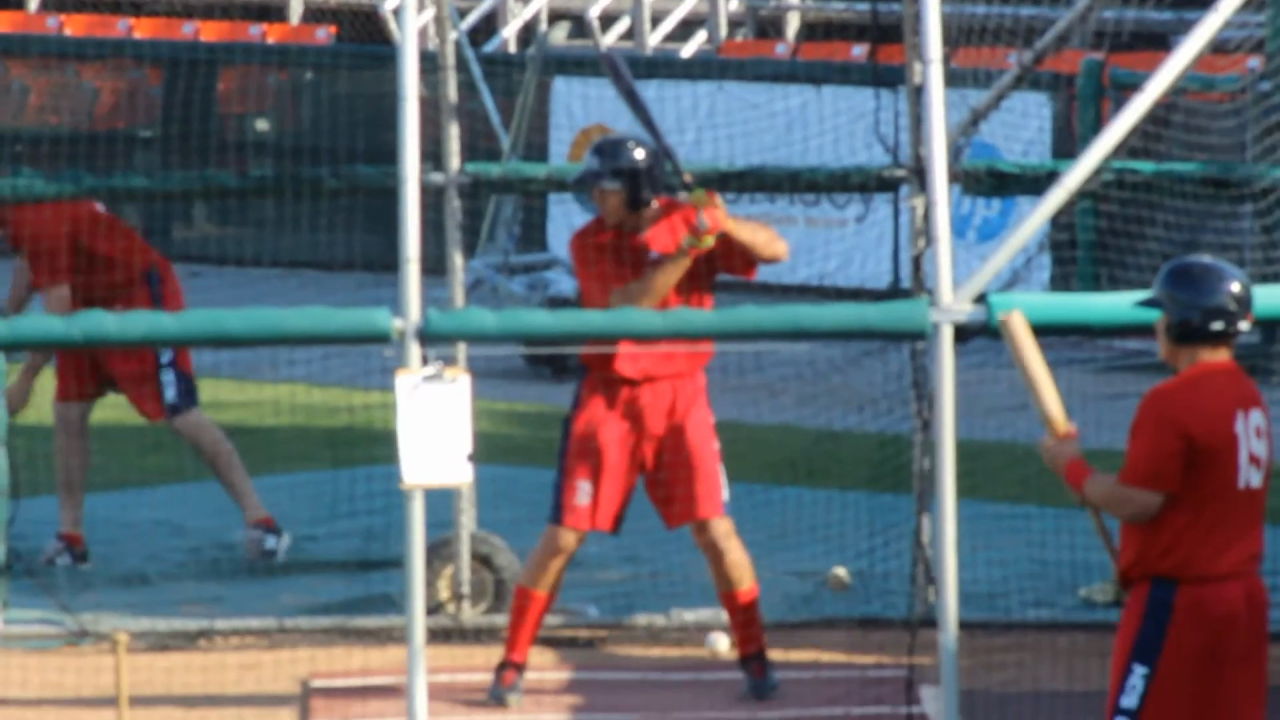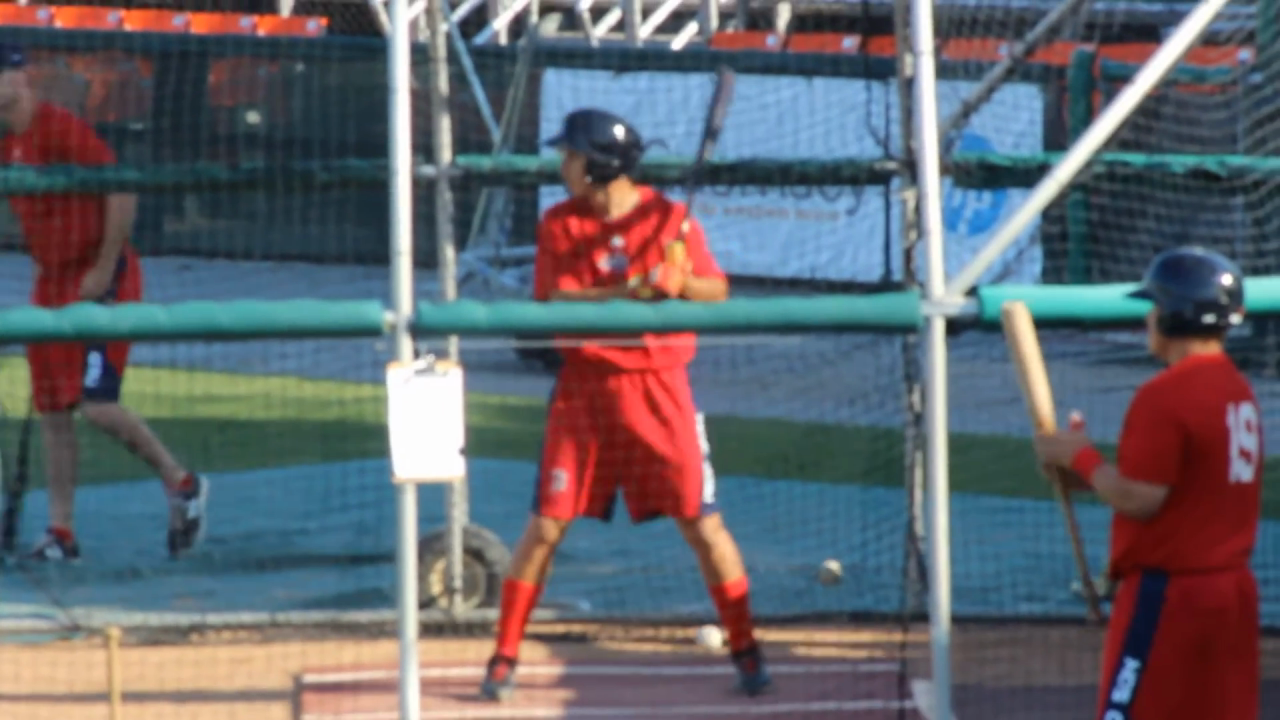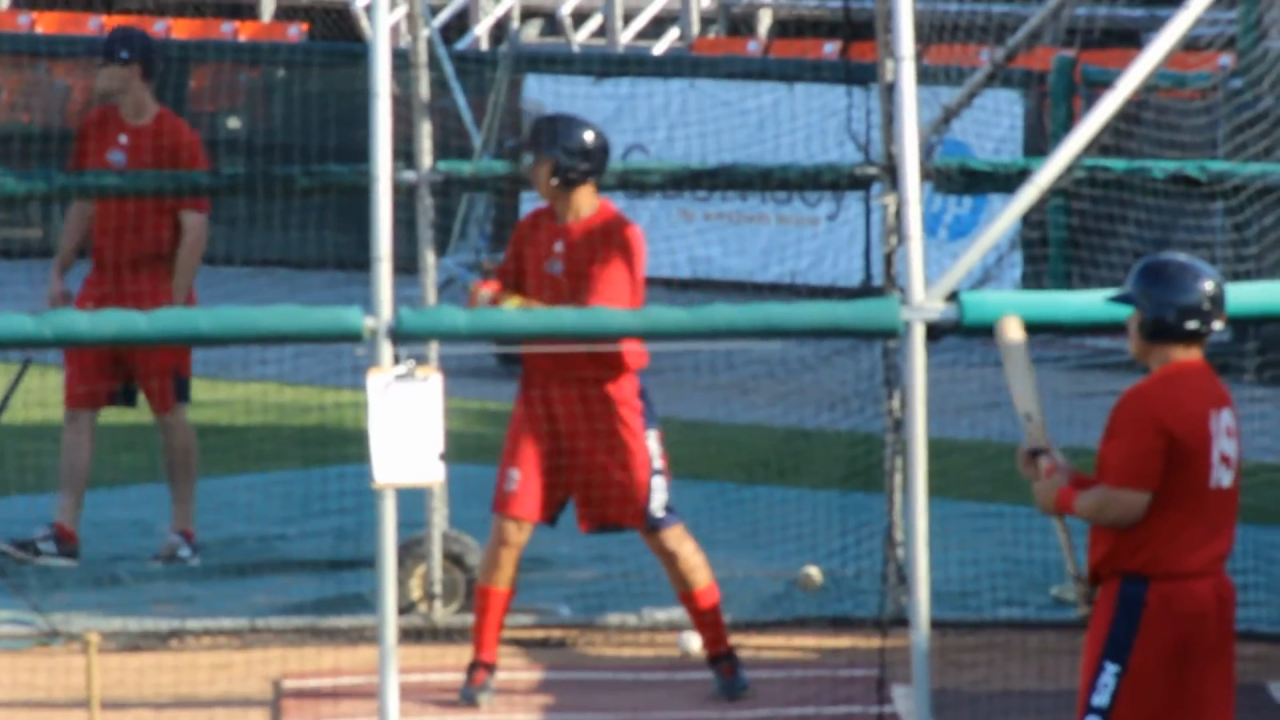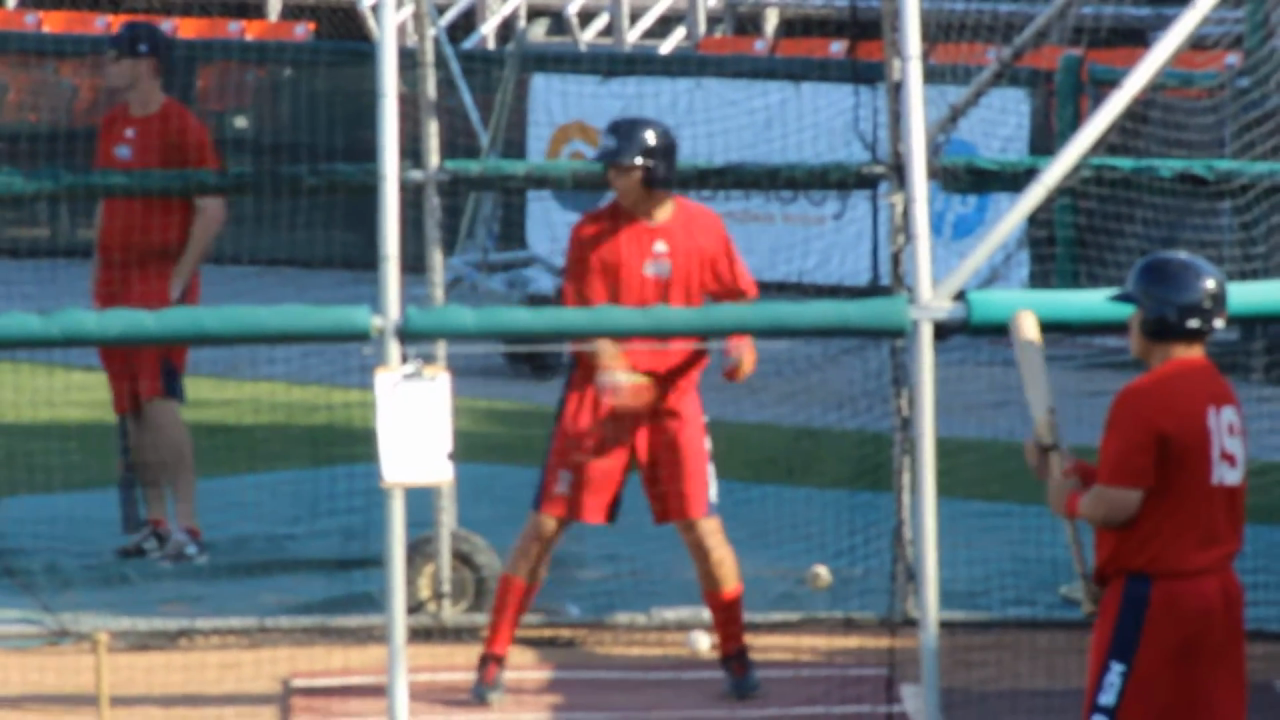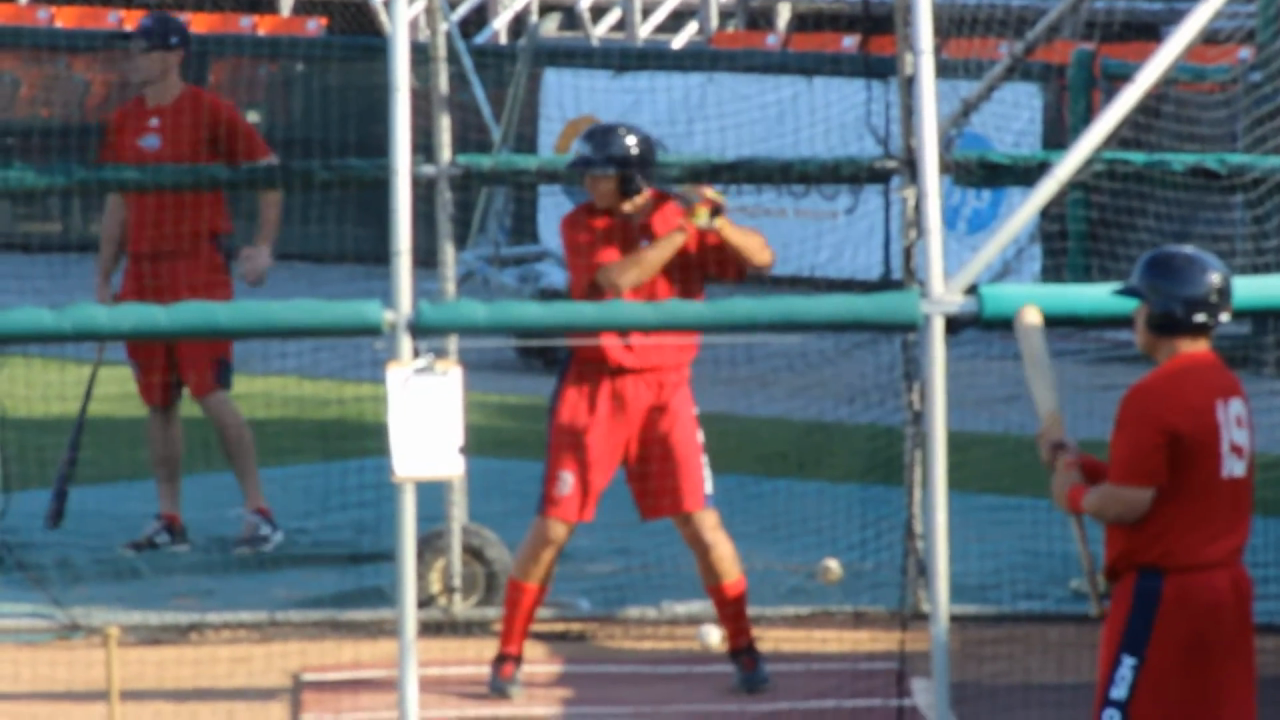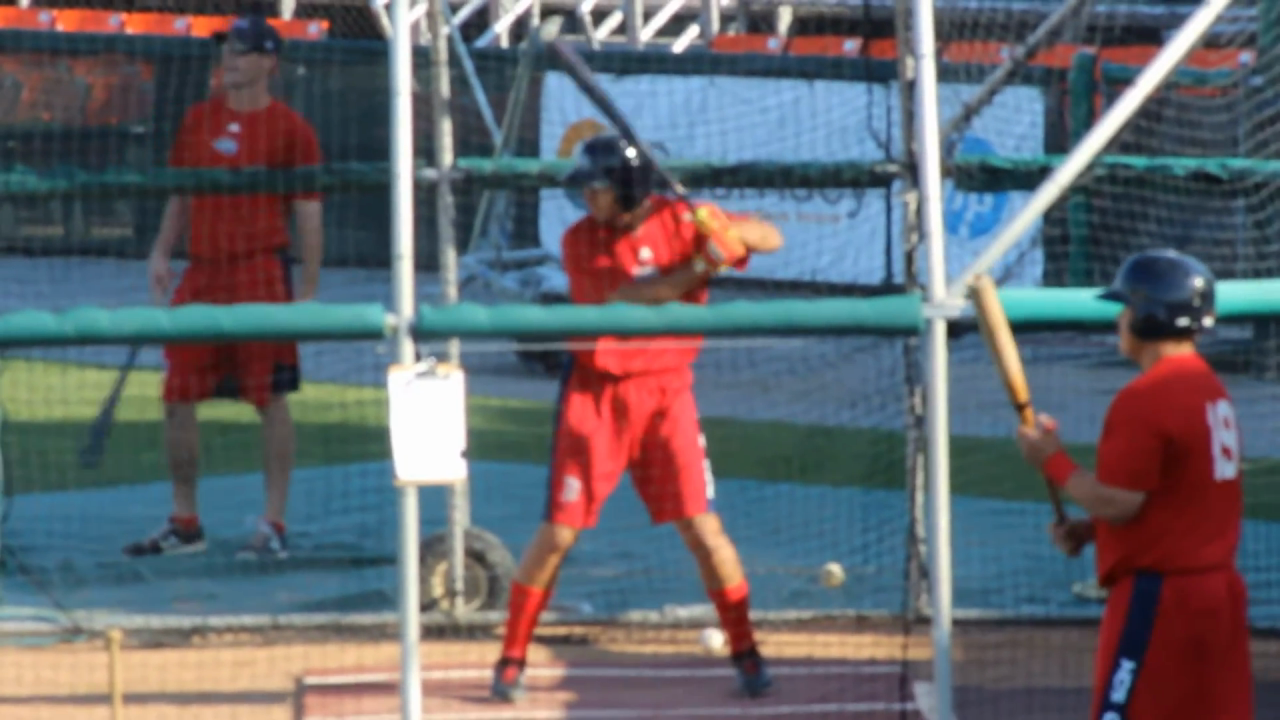
dt=0.7s
person 1, frame 1
left shoulder: (690, 219)
right shoulder: (589, 241)
left elbow: (776, 250)
right elbow: (630, 305)
left wrist: (723, 223)
right wrist: (691, 247)
left hip: (680, 395)
right hip: (609, 398)
left knee: (715, 530)
right knee: (563, 535)
left ankle: (754, 655)
right ankle: (513, 661)
person 1, frame 2
left shoulder: (670, 218)
right shoulder: (558, 222)
left elbow: (717, 293)
right elbow: (559, 304)
left wrist: (683, 281)
right wrist: (635, 290)
left hip: (659, 386)
right hip: (584, 386)
left knee: (702, 522)
right knee: (546, 524)
left ankle: (746, 650)
right ankle: (504, 655)
person 1, frame 3
left shoulder: (617, 234)
right shoulder: (533, 228)
right elbow: (508, 298)
left wrist: (512, 307)
right wrist: (490, 297)
left hip: (609, 395)
right hip: (542, 392)
left knee: (662, 530)
right knee: (508, 529)
left ankle: (721, 653)
right ankle: (482, 662)
person 1, frame 4
left shoulder: (704, 226)
right shoulder: (592, 233)
left elbow: (738, 296)
left wrist: (741, 343)
right wrist: (611, 368)
left hip: (674, 392)
right hip: (600, 391)
left knee: (703, 526)
right knee: (547, 521)
left ankle: (734, 653)
right ankle: (494, 655)
person 1, frame 5
left shoulder: (680, 211)
right shoulder: (579, 224)
left elbow: (762, 260)
right elbow: (618, 280)
left wrist: (719, 226)
right wrist: (683, 227)
left hip: (665, 387)
right hip: (593, 388)
left knee: (700, 522)
right knee: (553, 525)
left ankle: (743, 648)
right ankle: (509, 653)
person 1, frame 6
left shoulder: (681, 219)
right shoulder: (580, 240)
left elbow: (771, 239)
right elbow: (629, 302)
left wrist: (725, 232)
right wrist: (701, 266)
left hip: (666, 391)
right hip: (596, 394)
left knee: (702, 526)
right knee: (558, 531)
left ankle: (746, 651)
right ankle: (511, 656)
person 2, frame 1
left shoulder: (37, 217)
left elbow: (58, 308)
left hip: (141, 297)
right hip: (92, 302)
left knee: (182, 416)
right knee: (68, 417)
left ankle: (259, 520)
right ankle: (70, 538)
person 2, frame 2
left shoulder: (64, 129)
left elbow: (124, 197)
left wrist: (103, 269)
left hip: (99, 284)
right hip: (52, 283)
left knee: (96, 405)
right knee: (51, 412)
left ankle: (181, 483)
right ankle: (59, 533)
person 2, frame 3
left shoulder: (179, 138)
right shoulder: (94, 128)
left elbow: (195, 228)
right elbow: (84, 204)
left wrist: (176, 305)
right wrist: (59, 272)
left hip: (158, 289)
right hip: (102, 286)
left knee: (171, 413)
right knee: (78, 409)
left ankle: (184, 534)
right ankle: (63, 533)
person 2, frame 4
left shoulder: (181, 127)
right shoulder: (109, 126)
left elbow: (213, 209)
right elbow: (106, 205)
left wrist: (179, 280)
right wrist: (97, 282)
left hip: (162, 281)
right hip: (115, 282)
left knee: (160, 403)
right knee: (132, 408)
left ankle: (187, 530)
right ankle: (155, 526)
person 2, frame 5
left shoulder: (209, 112)
right shoulder: (121, 123)
left elbow: (269, 170)
right elbow: (117, 205)
left wrist: (264, 245)
right wrist: (103, 279)
left hip: (200, 271)
right hip: (142, 275)
left knee: (209, 393)
right knee: (158, 400)
left ankle: (259, 513)
right ankle: (170, 521)
person 2, frame 6
left shoulder: (290, 128)
right shoulder: (198, 119)
left elbow: (309, 214)
right elbow: (184, 194)
left wrist: (308, 291)
right wrist: (161, 252)
left hip: (260, 276)
right hip: (200, 275)
left knee: (271, 401)
right knee: (177, 397)
left ankle: (273, 527)
right ankle: (184, 522)
person 3, frame 1
left shoulder: (1171, 400)
right shoulder: (1248, 395)
left elbow: (1136, 503)
left wrist: (1070, 466)
right wrist: (1098, 483)
left hip: (1177, 600)
right hip: (1241, 595)
person 3, frame 2
left shoulder: (1165, 394)
right shoulder: (1238, 390)
left elbow: (1138, 499)
left wrist: (1079, 455)
right wrist: (1085, 469)
left hip: (1168, 593)
right hip: (1231, 589)
person 3, frame 3
left shoulder: (1148, 400)
right shoulder: (1215, 395)
left elbow: (1122, 507)
left wrist: (1062, 497)
right wrist: (1070, 478)
left hip: (1146, 598)
right hip: (1207, 593)
person 3, frame 4
left shoulder: (1145, 398)
right shoulder: (1220, 392)
left elbow: (1116, 505)
left wrist: (1070, 499)
right wrist: (1076, 470)
left hip: (1151, 597)
right hip: (1216, 592)
person 3, frame 5
left shoulder: (1154, 394)
right shoulder: (1226, 386)
left elbow: (1127, 503)
left wrist: (1073, 493)
right wrist: (1079, 463)
left hip: (1163, 591)
right hip: (1224, 585)
person 3, frame 6
left shoulder: (1144, 398)
right shoulder: (1208, 387)
left elbow: (1118, 501)
left wrist: (1052, 460)
right wrist: (1088, 529)
left hip: (1159, 595)
right hip: (1217, 589)
